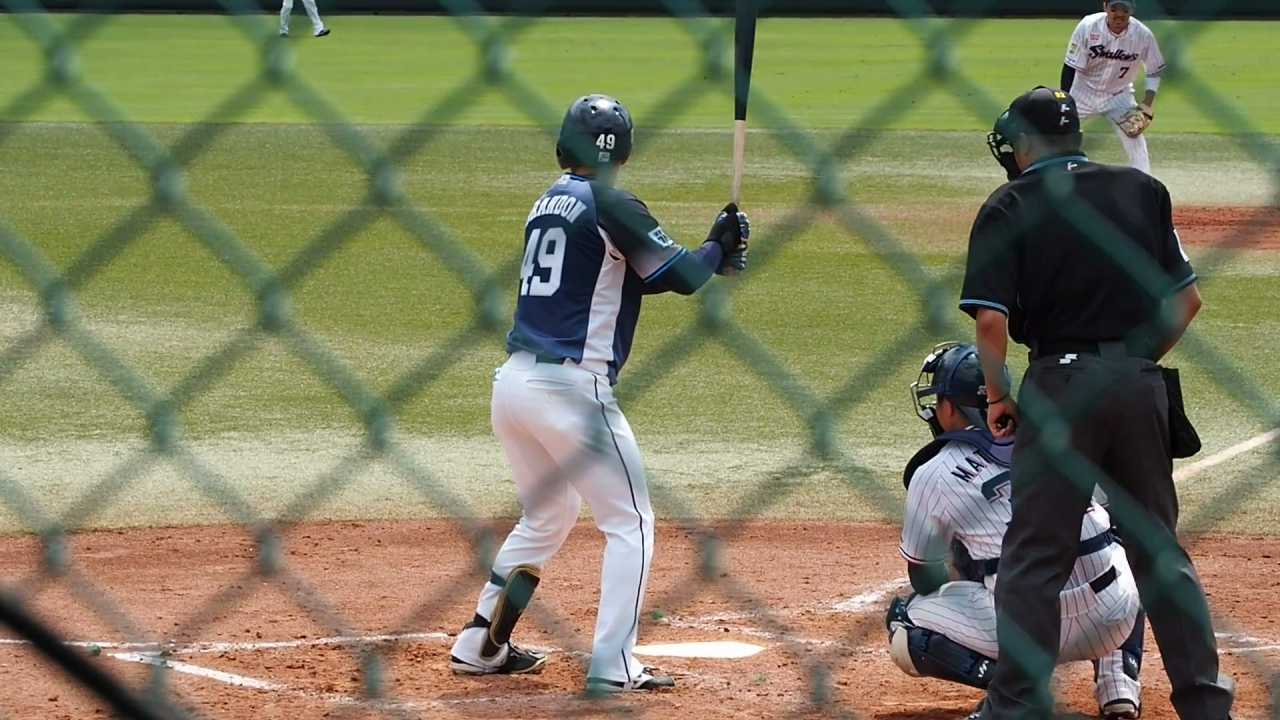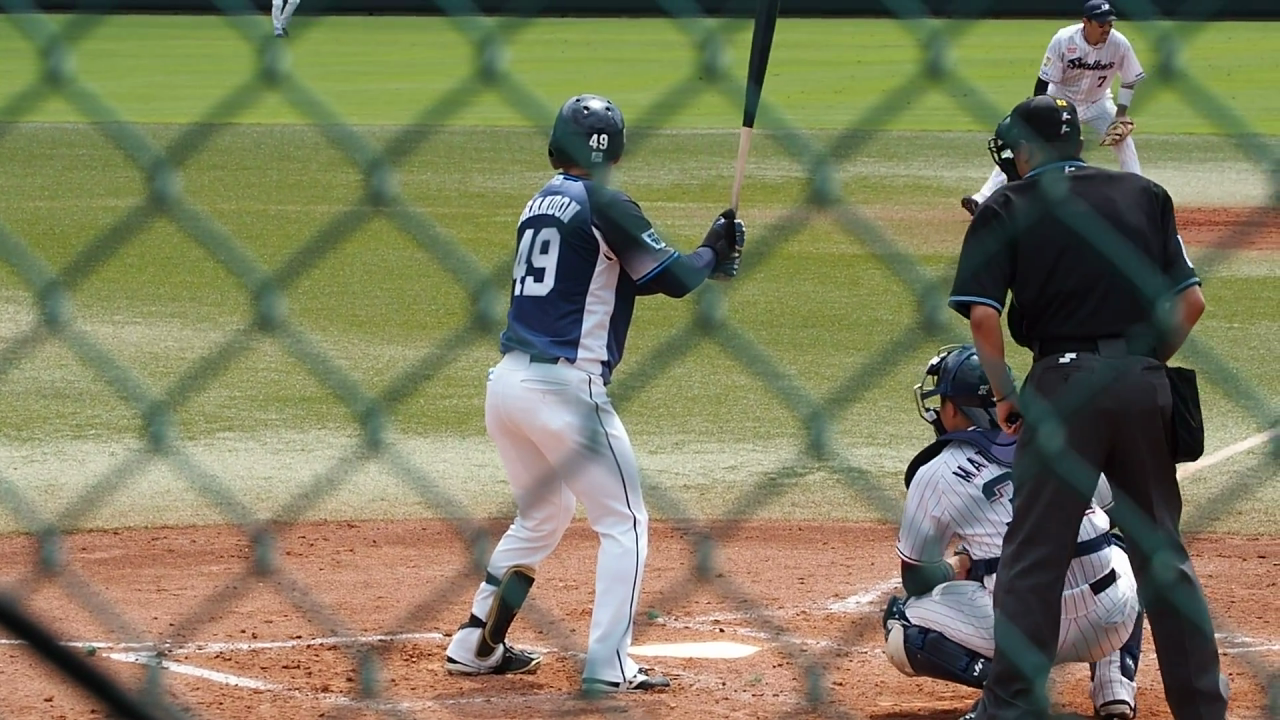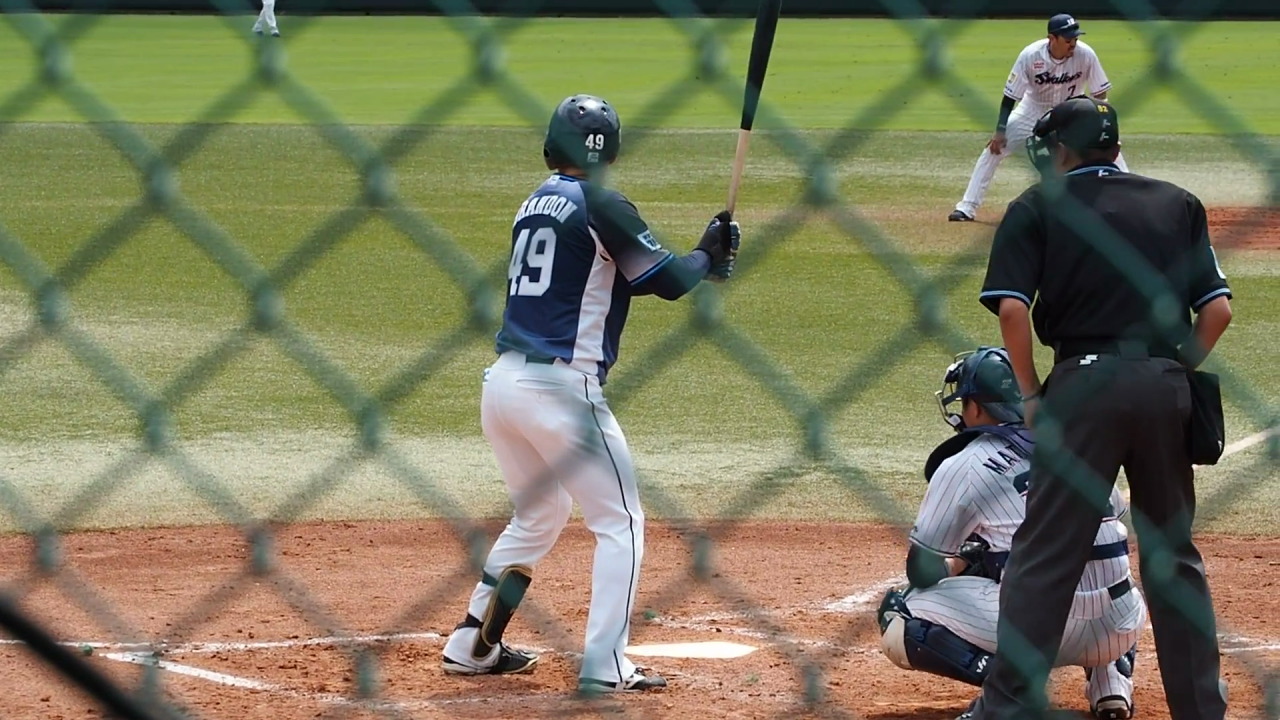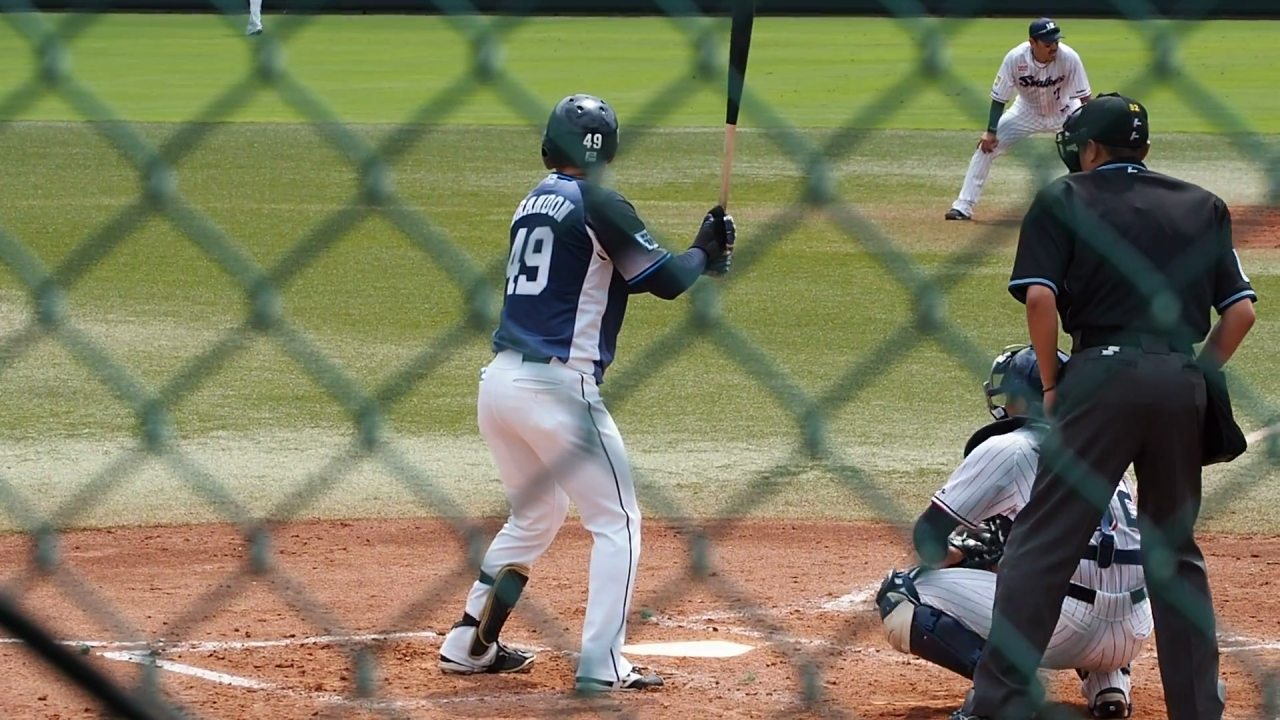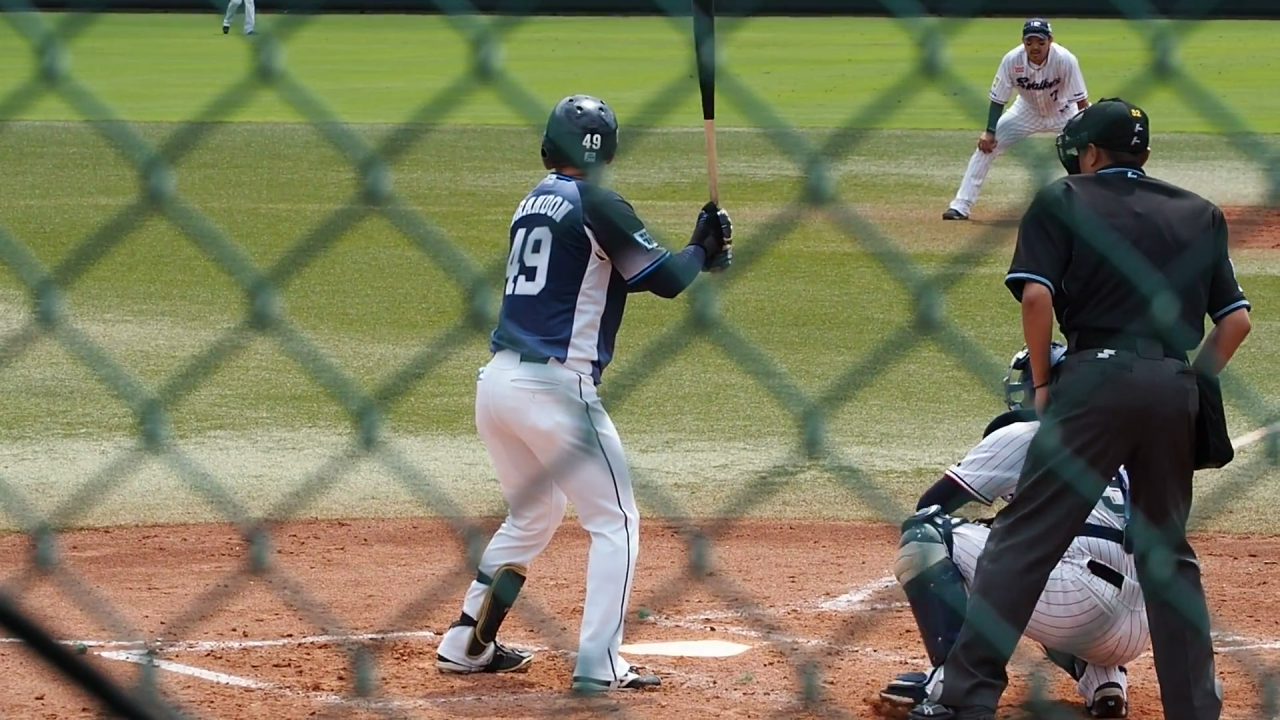
dt=0.2s
person 1, frame 1
left shoulder: (1011, 205)
right shoulder: (1143, 189)
left elbow: (991, 319)
right elbow: (1187, 300)
left wrist: (998, 395)
left hip: (1062, 383)
right hip: (1140, 382)
left knee: (1035, 555)
right knee: (1158, 544)
person 1, frame 2
left shoulder: (1007, 205)
right shoulder: (1144, 193)
left elbow: (983, 316)
right elbow: (1190, 303)
left wrist: (1003, 393)
left hip: (1064, 382)
right hip: (1145, 383)
left knee: (1035, 555)
right knee: (1160, 548)
person 1, frame 3
left shoulder: (1036, 205)
right shoulder: (1176, 202)
left elbow: (1013, 309)
right elbow: (1217, 310)
left wrist: (1031, 394)
right wrist: (1172, 370)
left hip: (1085, 384)
right hip: (1165, 386)
left knee: (1045, 553)
right knee: (1172, 551)
person 1, frame 4
left shoulder: (1062, 197)
right shoulder: (1202, 204)
left elbow: (1040, 298)
right elbow: (1240, 312)
left wrist: (1052, 385)
right wrist: (1194, 375)
left hip: (1103, 375)
right hip: (1181, 381)
left knee: (1043, 540)
right knee: (1175, 550)
person 1, frame 5
left shoulder: (1062, 197)
right shoulder: (1199, 211)
left elbow: (1036, 296)
right elbow: (1236, 321)
left wrist: (1043, 384)
left hip: (1096, 379)
right hip: (1174, 388)
left knee: (1024, 539)
right knee: (1167, 552)
person 2, frame 1
left shoulder: (548, 202)
right shoulder: (611, 206)
right elbow: (683, 277)
left wrist: (709, 253)
right wrist: (718, 245)
left hip: (514, 381)
right hip: (570, 387)
left knee: (545, 517)
right knee: (630, 521)
left ankle: (480, 644)
right ankle: (612, 666)
person 2, frame 2
left shoulder: (539, 203)
right shoulder: (604, 206)
right elbow: (674, 279)
left wrist: (701, 260)
right wrist: (713, 249)
left hip: (507, 381)
right hip: (564, 388)
left knee: (540, 518)
right knee: (624, 523)
left ankle: (475, 645)
right ankle: (608, 666)
person 2, frame 3
left shoulder: (535, 203)
right shoulder: (601, 207)
right elbow: (669, 282)
left wrist: (697, 259)
right wrist: (708, 253)
left hip: (503, 381)
right hip: (560, 388)
left knee: (536, 517)
right knee: (620, 522)
left ankle: (472, 644)
right ankle: (604, 666)
person 2, frame 4
left shoulder: (533, 201)
right shoulder: (599, 206)
right elbow: (667, 281)
left wrist: (694, 253)
right wrist: (705, 249)
left hip: (500, 380)
right hip: (557, 387)
left knee: (534, 516)
right knee: (617, 521)
left ankle: (469, 643)
right ankle: (601, 664)
person 2, frame 5
left shoulder: (533, 201)
right shoulder: (597, 205)
right elbow: (666, 280)
left wrist: (693, 250)
right wrist: (703, 247)
left hip: (498, 380)
right hip: (554, 386)
left knee: (531, 516)
right knee: (615, 521)
left ankle: (466, 642)
right ankle: (599, 664)
person 3, frame 1
left shoulder: (934, 474)
left elbow: (925, 581)
left wrist: (959, 568)
right hip: (1116, 618)
left knee: (906, 625)
right knee: (1117, 550)
right ankle: (1120, 685)
person 3, frame 2
left shoulder: (935, 474)
left elbow: (918, 581)
right hip: (1114, 621)
left knee: (902, 624)
right knee: (1115, 550)
right ankle: (1115, 685)
person 3, frame 3
left shoulder: (960, 466)
left elbow: (922, 573)
left wrist: (959, 563)
right hip: (1121, 629)
left knee: (900, 617)
right ankle: (1111, 683)
person 3, frame 4
left shoulder: (1004, 447)
left elbow: (927, 539)
left wrist: (958, 555)
left hip: (1063, 628)
right hip: (1131, 635)
left knee: (901, 598)
right ankle: (1108, 680)
person 3, frame 5
left shoulder: (1022, 436)
left elbow: (930, 505)
left hip: (1079, 605)
right hip: (1132, 635)
left knee: (925, 530)
right ankle: (1102, 676)
person 4, frame 1
left shoulder: (1142, 34)
right shoulder: (1087, 27)
left elbow: (1155, 71)
right elbow: (1070, 67)
left wrist: (1147, 104)
left hip: (1118, 96)
right hip: (1083, 91)
left knee: (1135, 141)
person 4, frame 2
left shoulder: (1119, 44)
right shoulder: (1063, 40)
left elbow: (1129, 82)
right elbow: (1043, 81)
left wrist: (1122, 116)
left hip: (1096, 103)
left knee: (1124, 142)
right ankle: (984, 197)
person 4, frame 3
left shoulder: (1085, 55)
right shoulder: (1030, 55)
left elbow: (1101, 92)
right elbow: (1011, 95)
right wrist: (1000, 131)
right hip: (1034, 110)
right knee: (995, 148)
right ankle: (967, 206)
person 4, frame 4
left shoulder: (1069, 57)
right shoulder: (1015, 58)
left elbow: (1085, 98)
right elbow: (999, 98)
right wrist: (991, 132)
left hip: (1065, 111)
right hip: (1027, 112)
right knee: (986, 146)
right ankle: (963, 206)
person 4, frame 5
left shoulder: (1065, 59)
right shoulder: (1012, 60)
left elbow: (1081, 101)
right elbow: (997, 99)
right wrist: (990, 132)
left hip: (1064, 111)
right hip: (1027, 111)
right knee: (987, 145)
right ankle: (961, 205)
